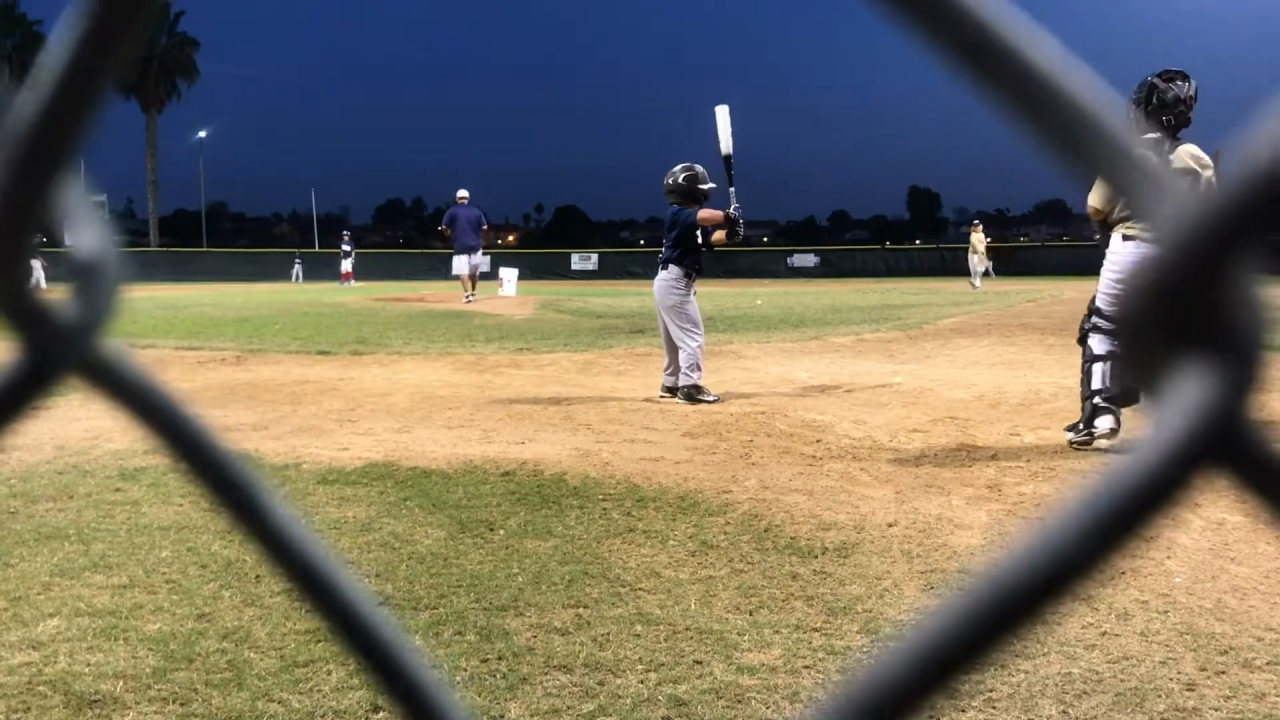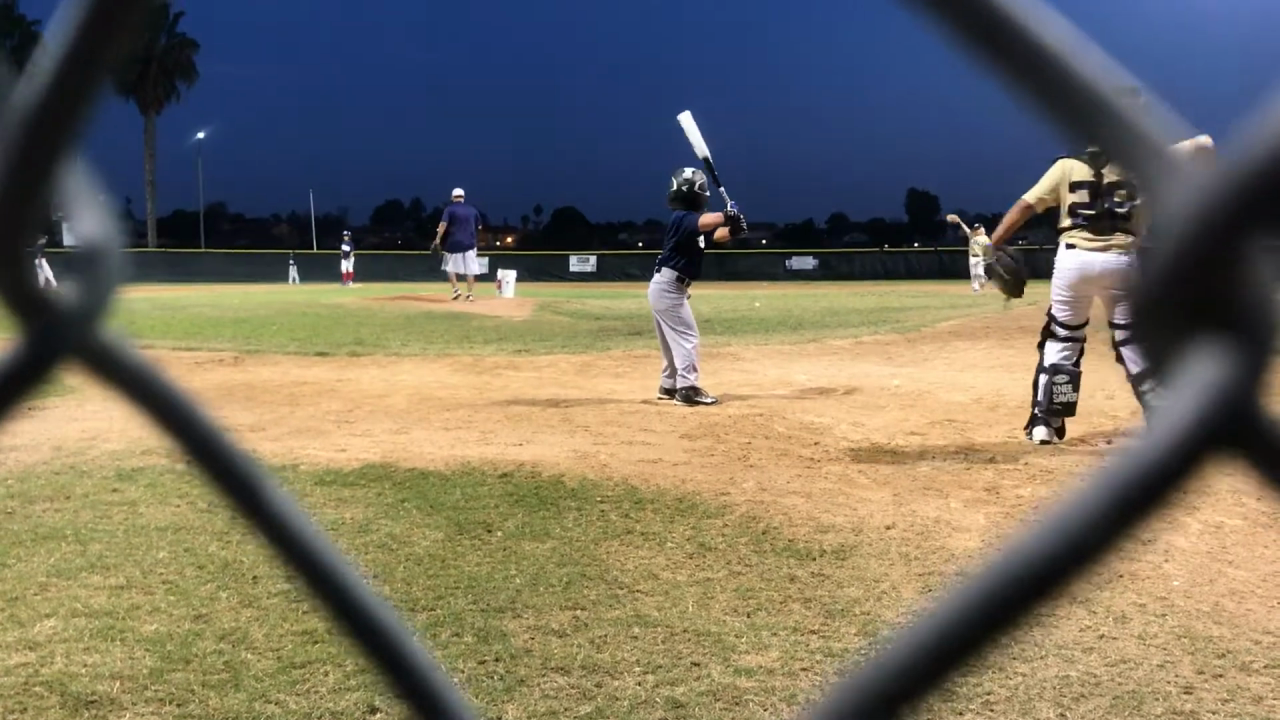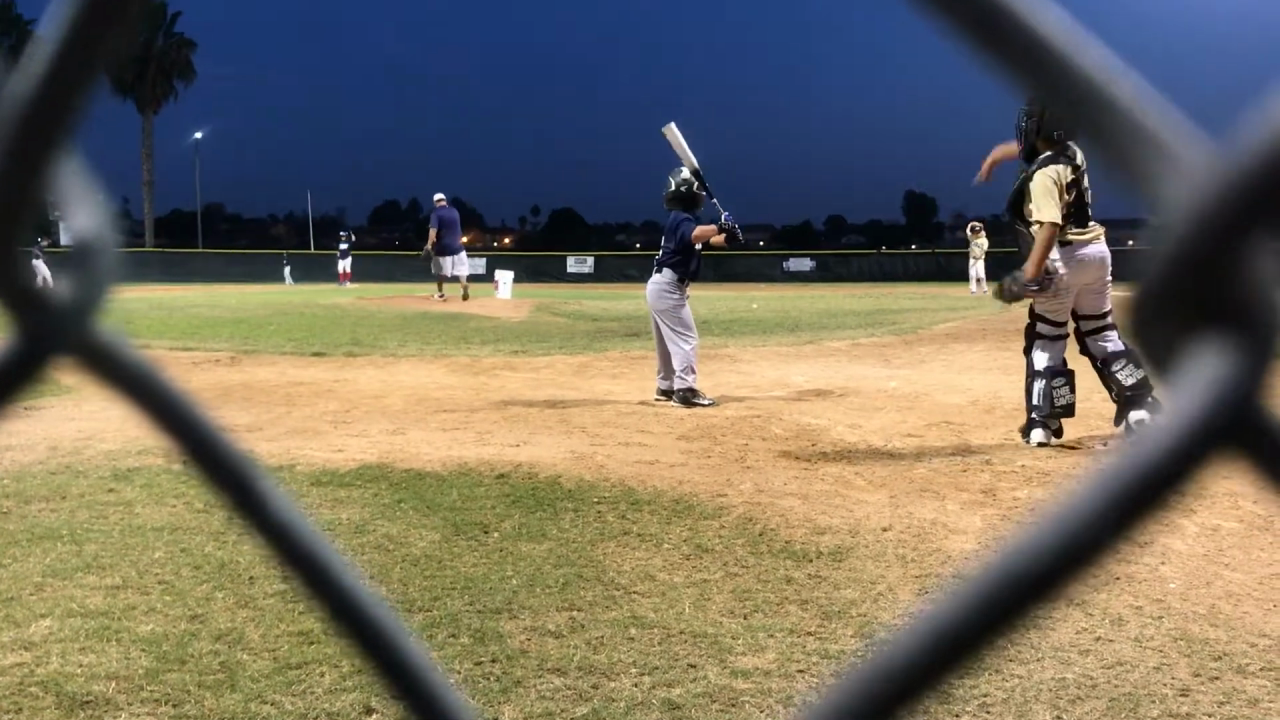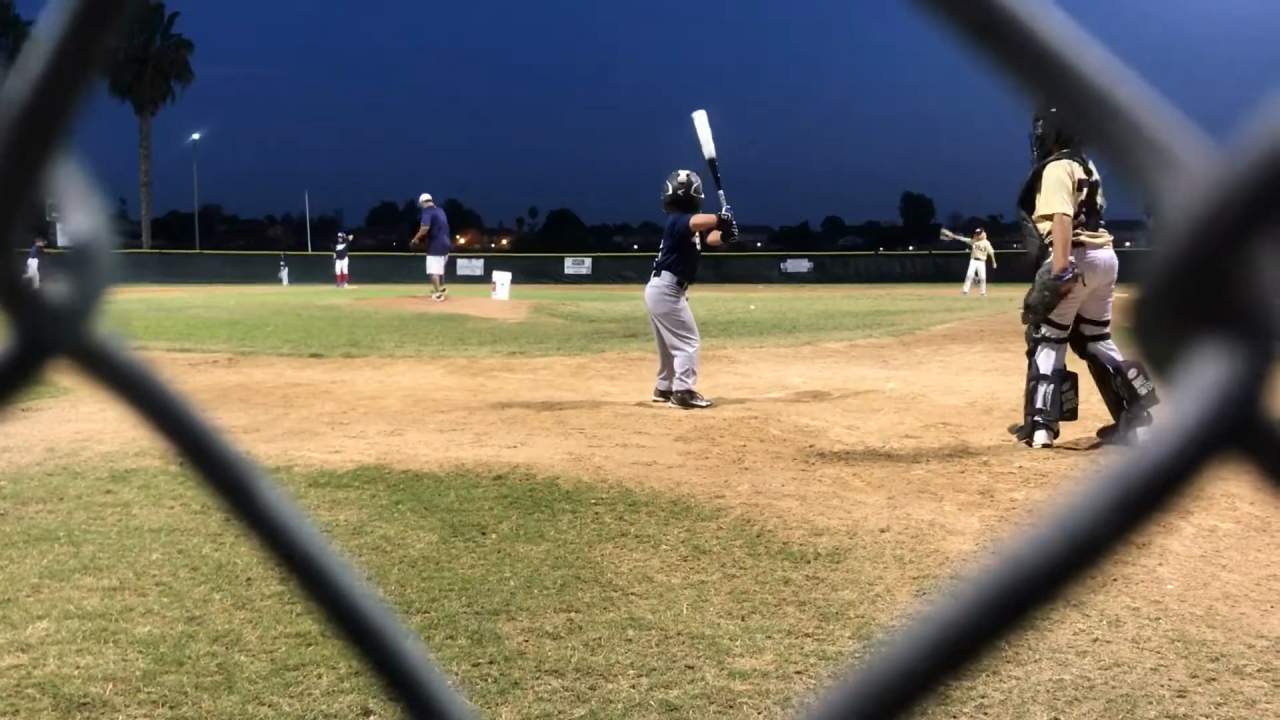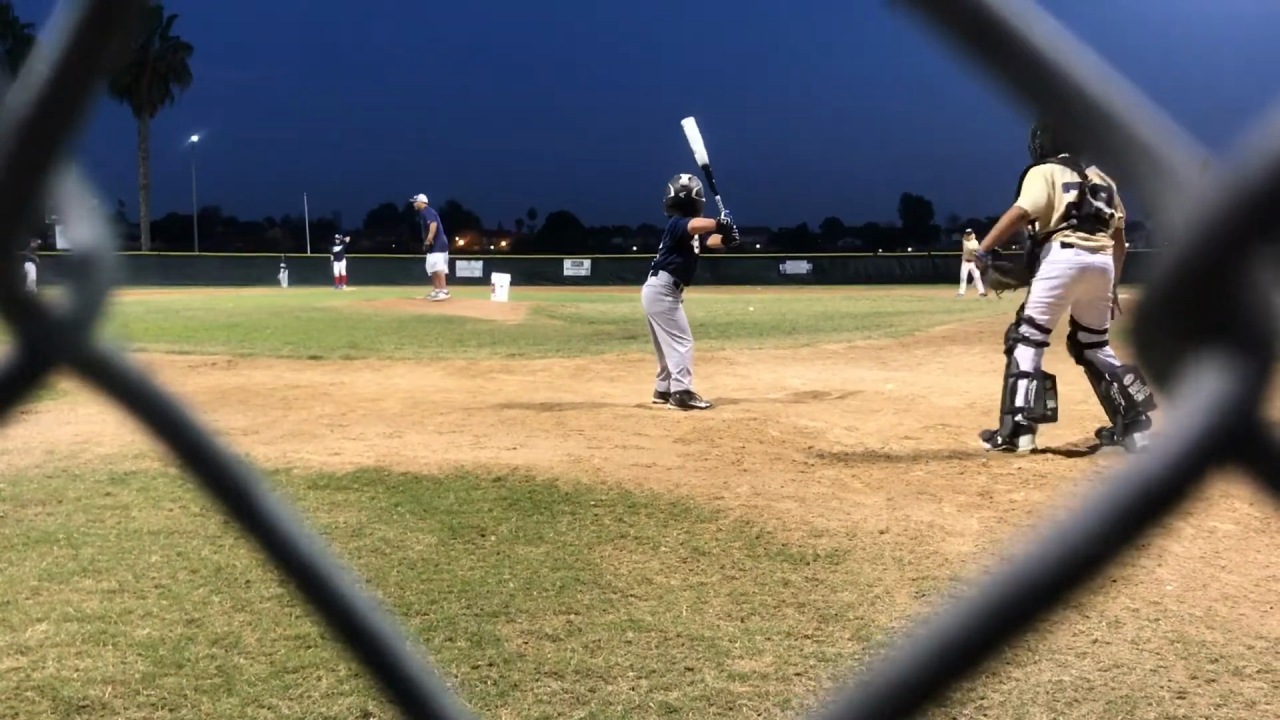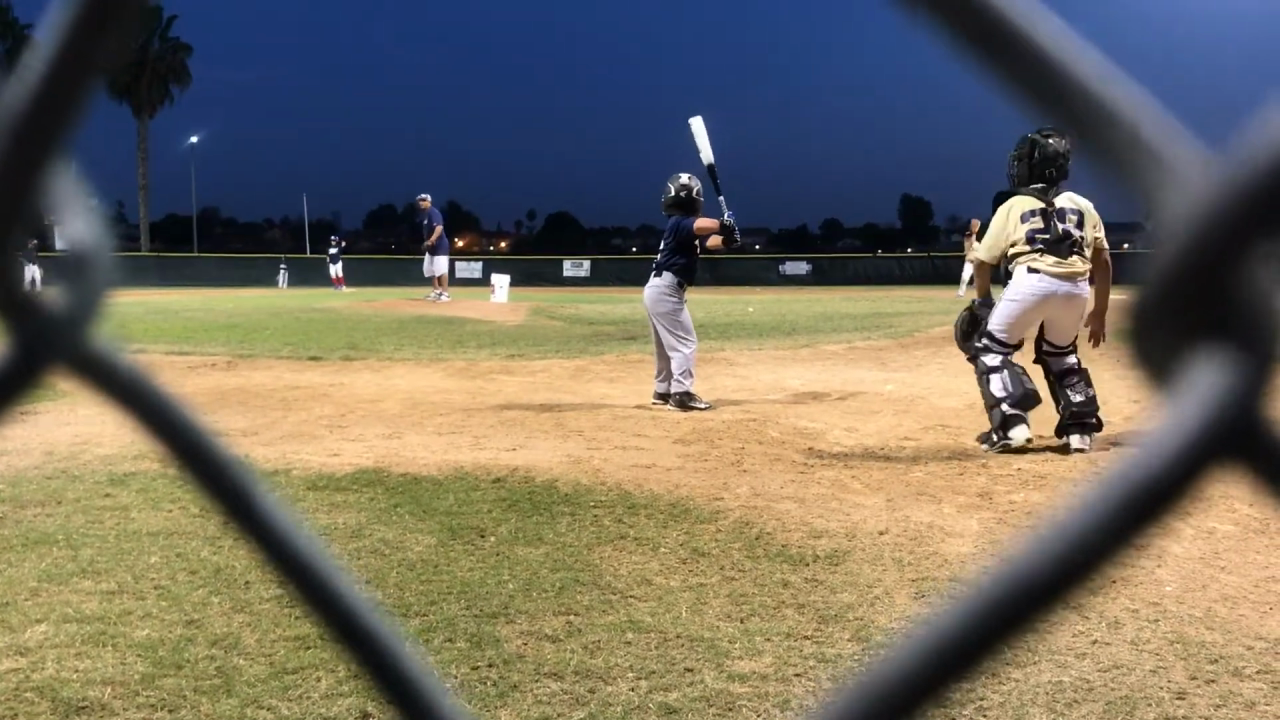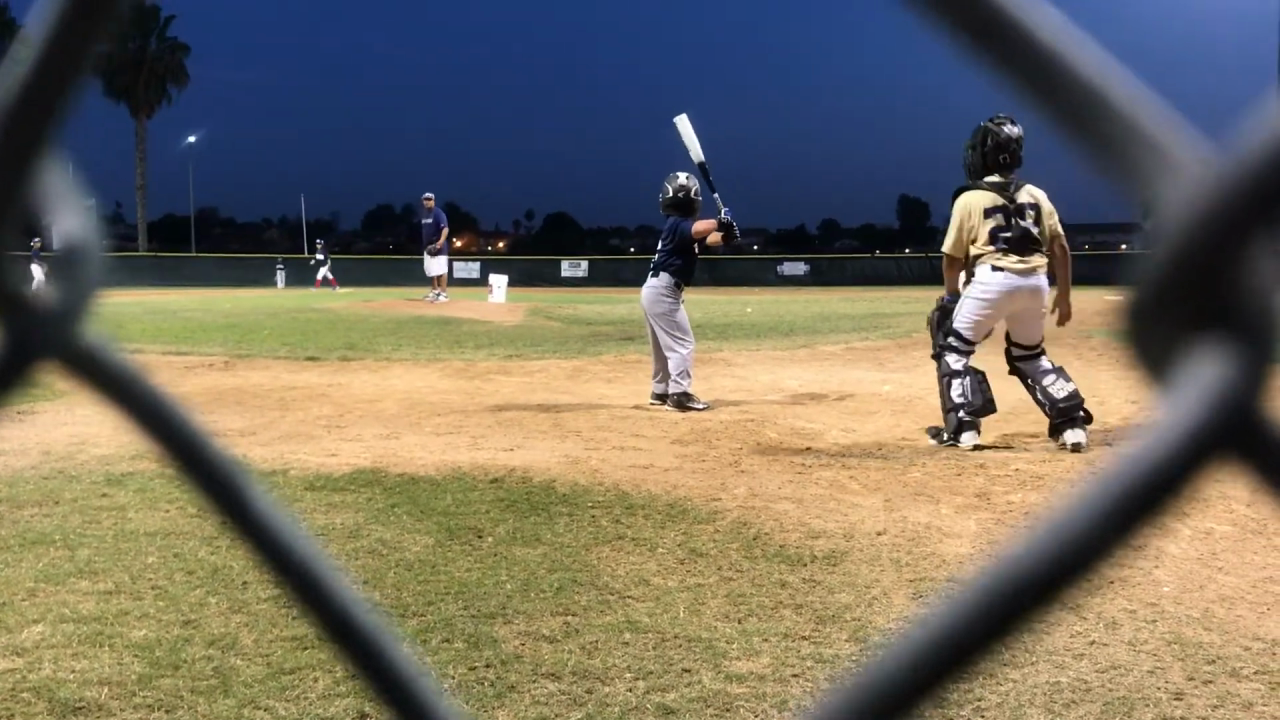
dt=0.4s
person 1, frame 1
right shoulder: (1197, 158)
left elbow: (1096, 211)
left wrist: (1117, 215)
left hip: (1128, 249)
left knee: (1100, 331)
left ankle: (1100, 414)
person 1, frame 2
left shoulder: (1067, 167)
left elbow: (1026, 205)
right elbow: (1203, 145)
left wrist: (995, 243)
right wrist: (1200, 141)
left hip: (1074, 262)
right hip: (1120, 263)
left knee: (1061, 342)
right knee: (1134, 344)
left ankle: (1045, 423)
person 1, frame 3
left shoulder: (1044, 174)
right shoulder: (1072, 153)
left elbow: (1049, 226)
right elbow: (1022, 146)
left wrist: (1029, 274)
right wrist: (997, 157)
left hip: (1063, 258)
right hip: (1096, 250)
left knee: (1046, 340)
right knee: (1101, 333)
left ankle: (1042, 423)
right ankle: (1139, 405)
person 1, frame 4
left shoulder: (1055, 168)
right shoulder: (1085, 166)
left elbow: (1062, 220)
left wrist: (1060, 269)
left hip: (1076, 258)
right hip: (1104, 255)
left knee: (1046, 340)
right knee: (1096, 341)
left ankle: (1041, 425)
right ankle: (1132, 420)
person 1, frame 5
left shoulder: (1044, 172)
right shoulder: (1101, 178)
left elbow: (1021, 213)
right elbow: (1118, 236)
left wrist: (983, 250)
right wrist: (1112, 287)
left hip: (1063, 258)
right hip: (1102, 261)
left knee: (1026, 341)
right knee: (1095, 346)
left ankle: (1016, 430)
right ankle: (1134, 426)
person 1, frame 6
left shoulder: (1012, 206)
right shoulder: (1082, 204)
left elbow: (983, 261)
right elbow: (1103, 262)
left wrist: (984, 302)
right wrist: (1100, 312)
left hip: (1032, 282)
right hip: (1076, 287)
left knee: (989, 350)
right knee: (1059, 353)
left ankle: (1011, 425)
right ankle: (1080, 428)
person 1, frame 7
left shoulder: (969, 198)
right shoulder: (1036, 195)
left elbow: (953, 257)
right elbow: (1060, 249)
left wrist: (951, 296)
right wrist: (1064, 296)
left hip: (992, 280)
right hip: (1034, 281)
left knee: (953, 349)
right knee: (1029, 355)
left ankle: (962, 428)
right ankle: (1071, 424)
person 2, frame 1
left shoulder: (687, 216)
right shoulder: (678, 213)
left elbow: (710, 238)
right elbow: (703, 217)
left wrist: (730, 234)
right wrist: (727, 216)
left hip: (672, 282)
right hip: (674, 282)
left knee: (675, 337)
right knee: (691, 336)
left ankle: (671, 384)
right ankle: (689, 387)
person 2, frame 2
left shoulder: (686, 219)
right shoulder: (682, 218)
left elbow: (714, 234)
right elbow: (705, 222)
left wrist: (733, 229)
right wrist: (726, 215)
left hip: (667, 287)
right hip: (668, 287)
left knee: (673, 339)
right knee: (687, 338)
left ankle: (669, 385)
right ankle: (687, 389)
person 2, frame 3
left shoulder: (682, 219)
right shoulder: (681, 219)
left elbow: (707, 239)
right elbow: (696, 235)
left wrist: (728, 237)
right wrist: (720, 226)
left hip: (662, 286)
right hip: (668, 287)
left knee: (669, 340)
right knee: (685, 339)
left ankle: (666, 387)
right ankle: (684, 391)
person 2, frame 4
left shoulder: (682, 221)
right shoulder: (678, 220)
left elbow: (707, 237)
right elbow: (697, 222)
left wrist: (724, 234)
right wrist: (720, 218)
left hip: (661, 289)
right hip: (667, 290)
left knee: (671, 342)
right knee: (688, 341)
left ankle: (664, 388)
right ankle: (683, 393)
person 2, frame 5
left shoulder: (686, 227)
right shoulder: (677, 223)
left elbow: (709, 240)
right elbow: (695, 225)
left wrist: (726, 238)
right wrist: (719, 223)
left hip: (661, 291)
right hip: (661, 291)
left knee: (668, 342)
right knee: (680, 342)
left ankle: (664, 390)
right ankle: (680, 393)
person 2, frame 6
left shoulder: (681, 225)
right shoulder: (679, 223)
left elbow: (706, 242)
right elbow: (702, 226)
left wrist: (726, 240)
right wrist: (722, 224)
left hip: (660, 290)
right hip: (666, 291)
left knee: (667, 344)
right knee: (684, 343)
left ankle: (663, 391)
right ankle: (681, 394)
person 2, frame 7
left shoulder: (679, 224)
right shoulder: (678, 225)
left elbow: (705, 238)
right elbow: (699, 229)
left wrist: (725, 236)
right wrist: (719, 222)
left hip: (656, 290)
right hip: (663, 291)
left knee: (665, 344)
right knee: (682, 343)
left ankle: (661, 391)
right ankle: (679, 395)
